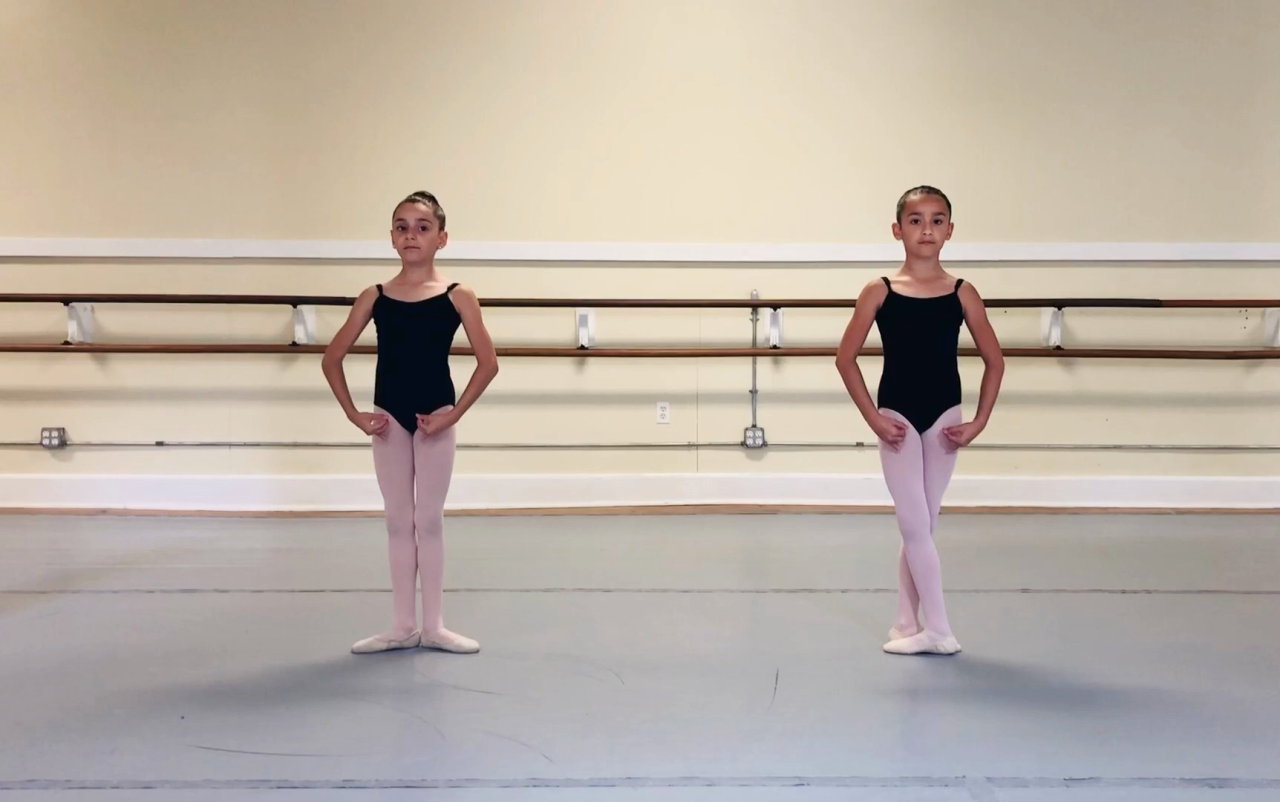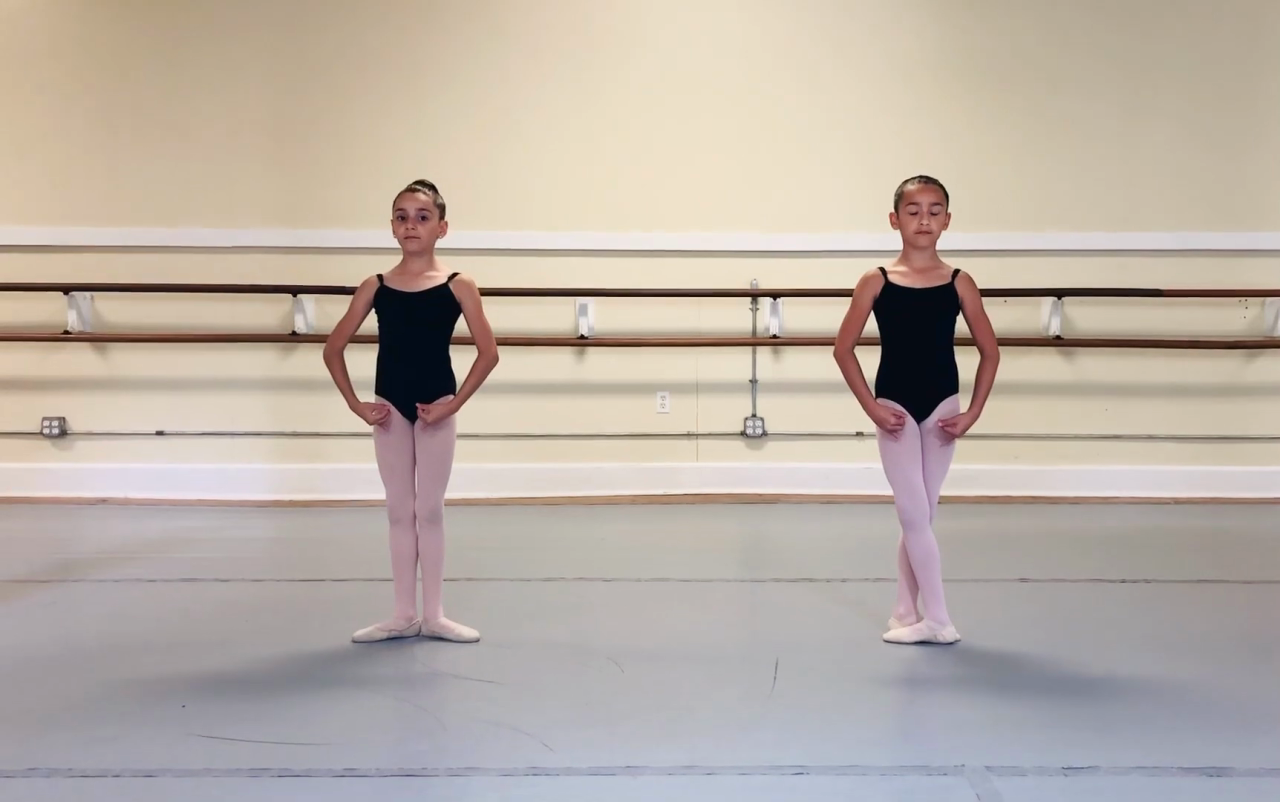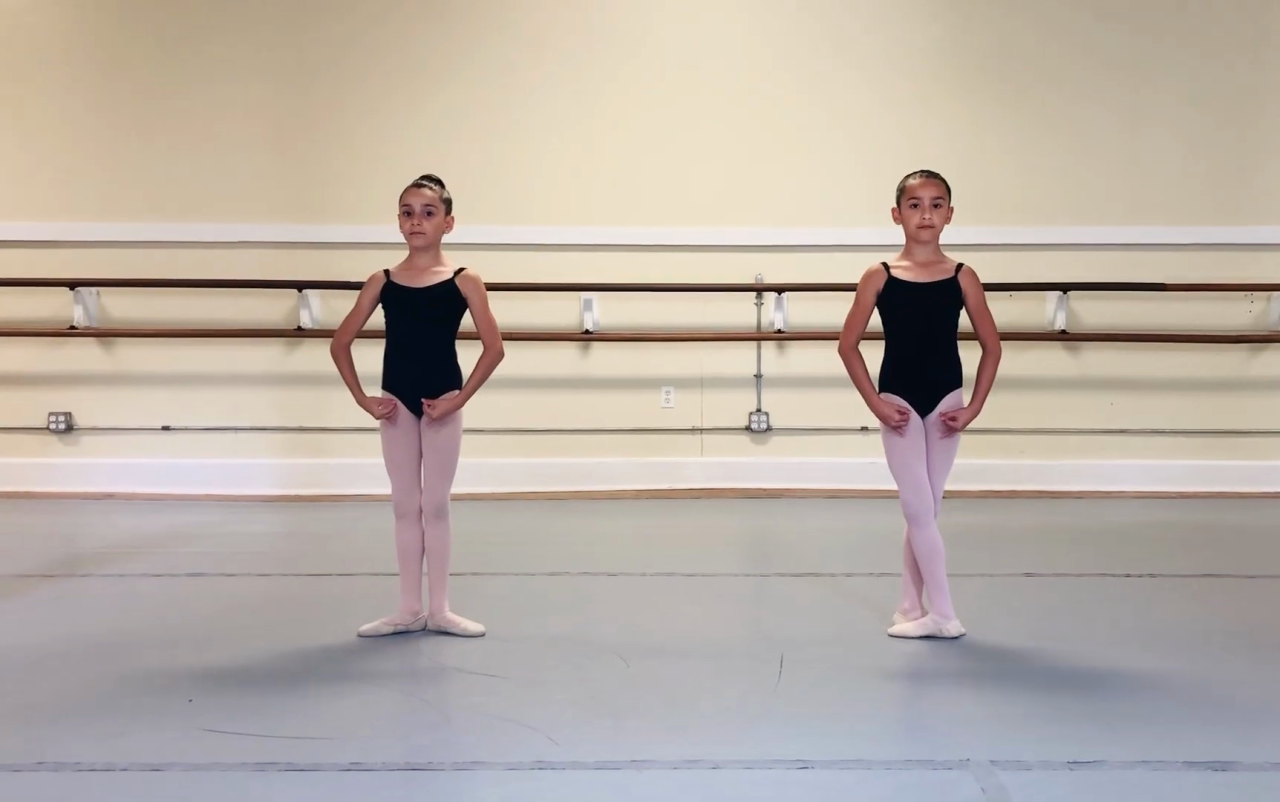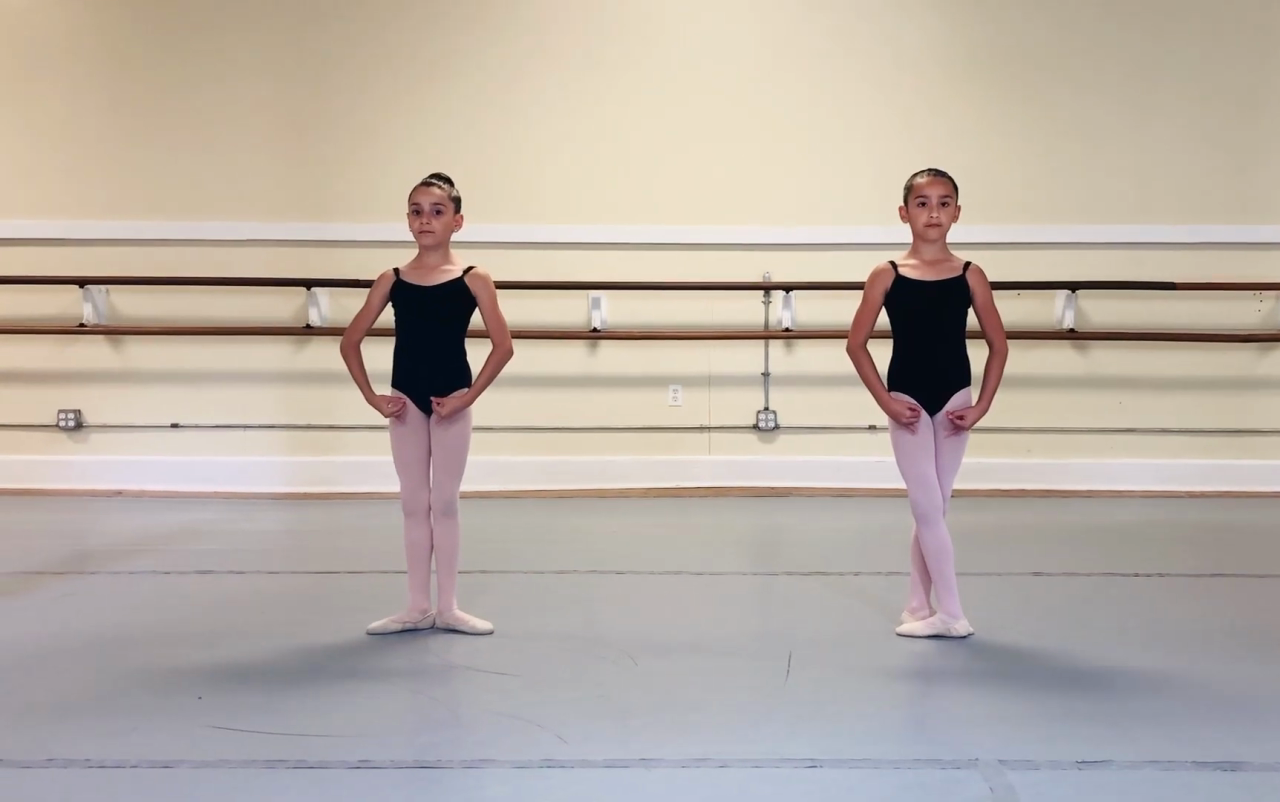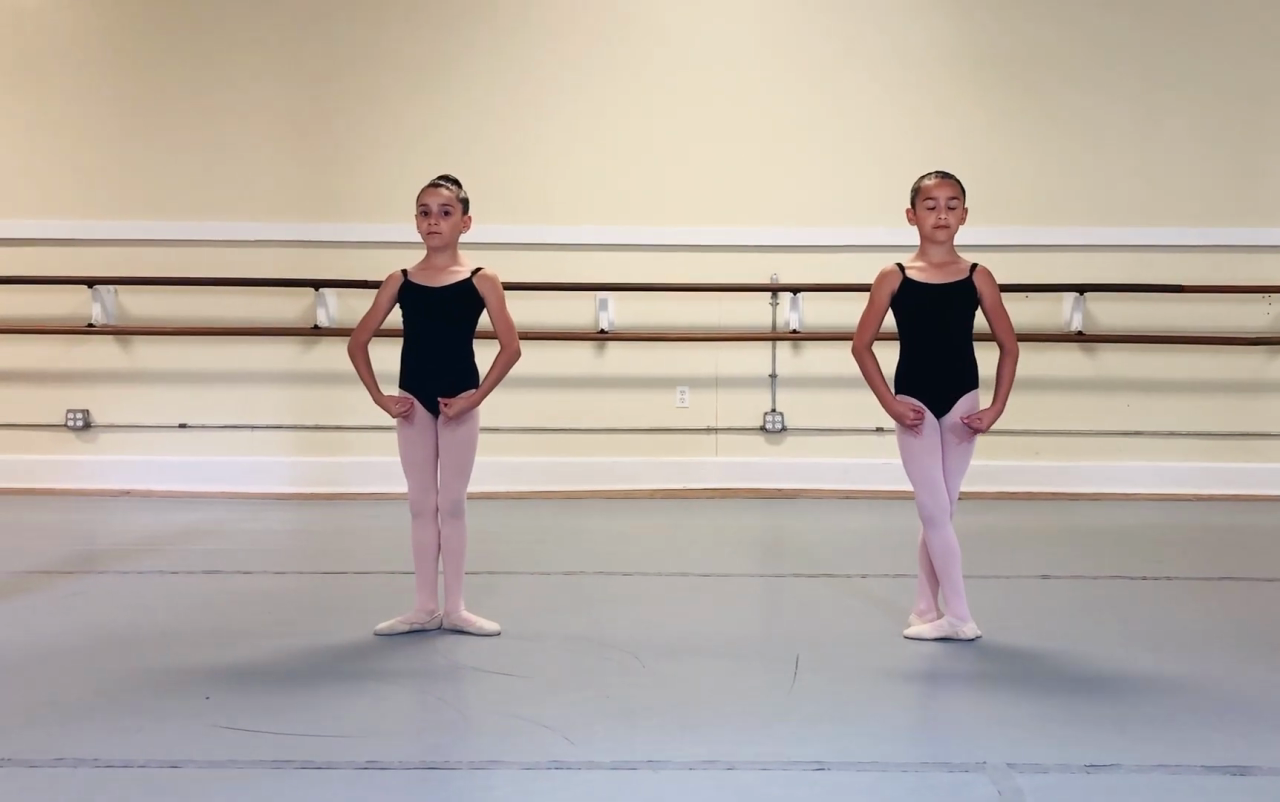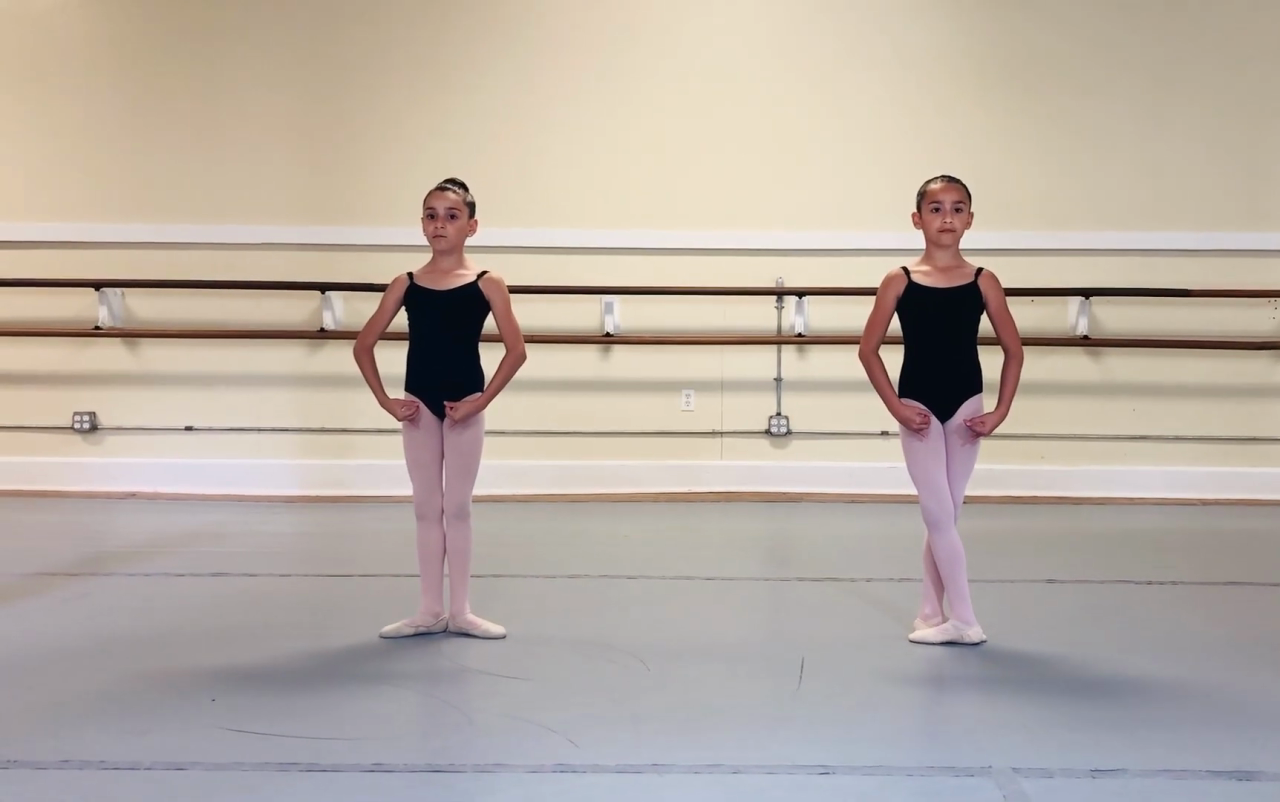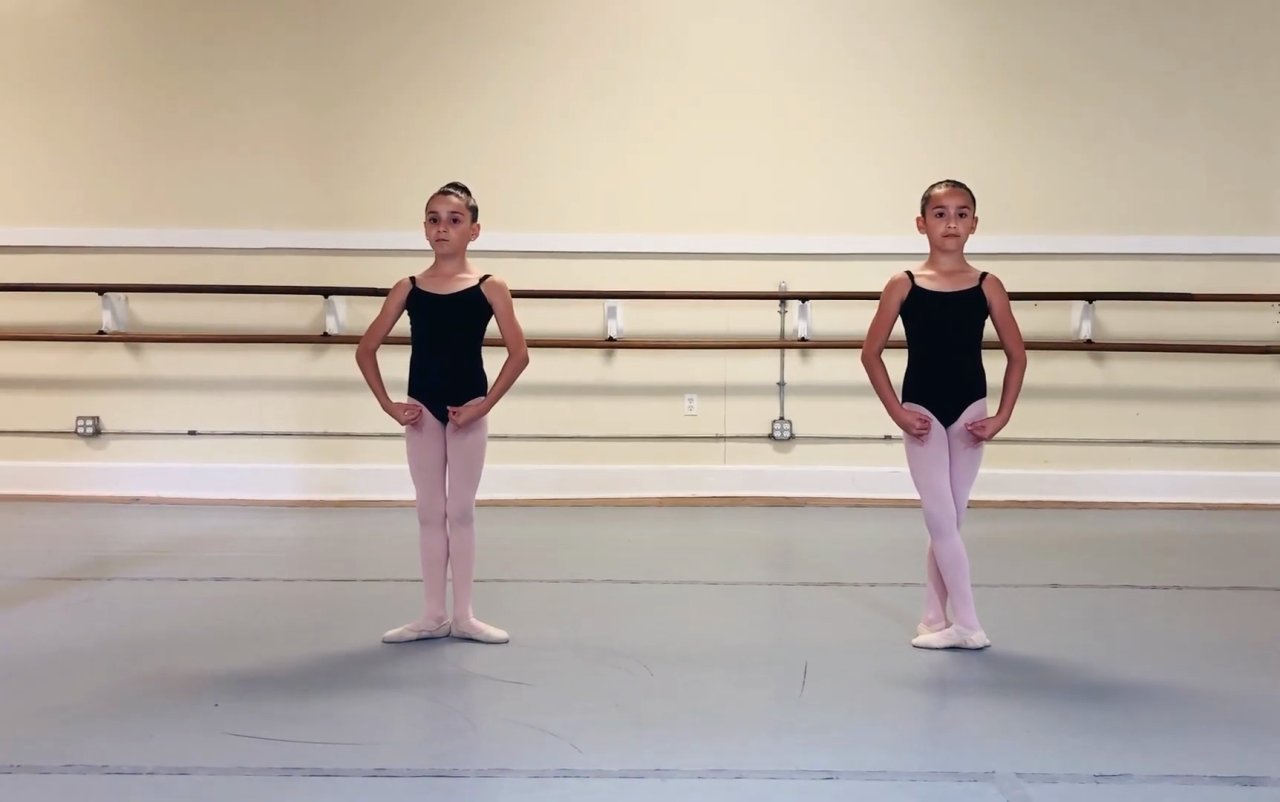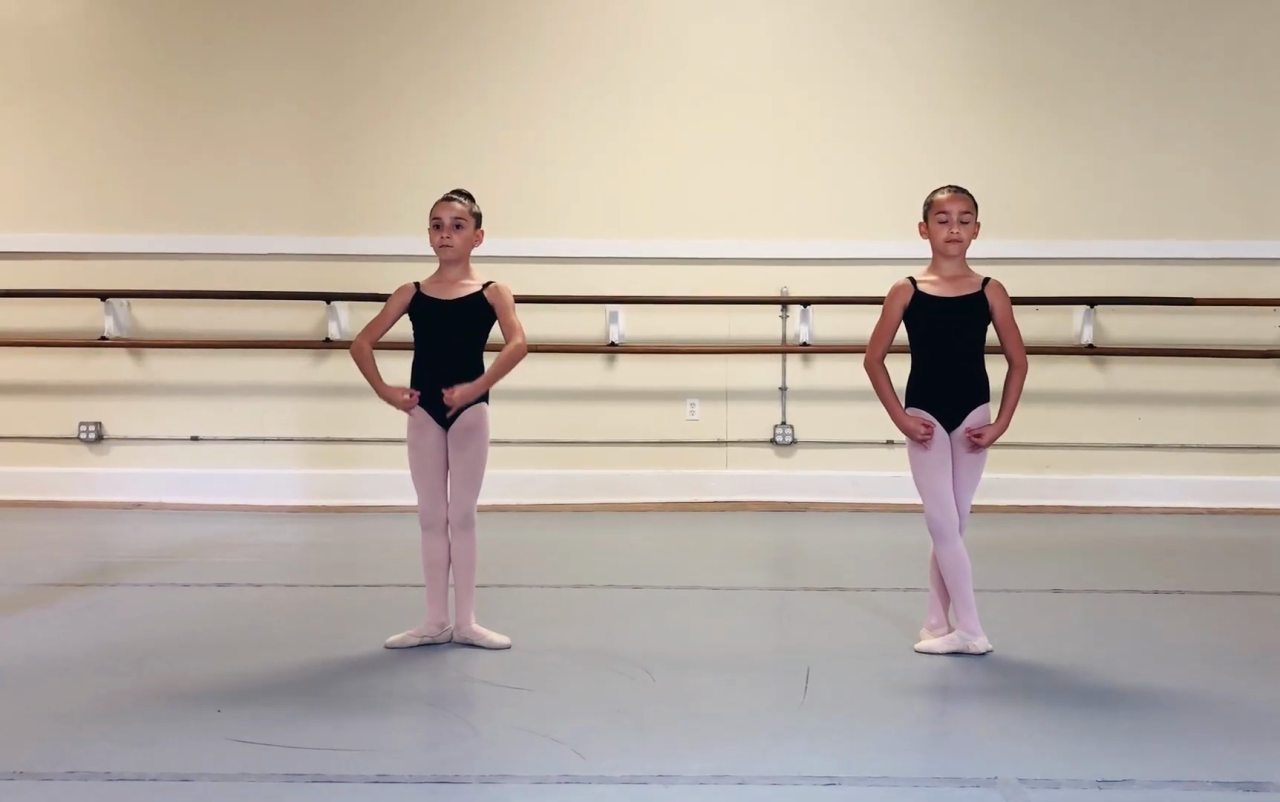
dt=0.3s
person 1, frame 1
left shoulder: (962, 293)
right shoulder: (879, 291)
left elbow: (994, 360)
right elbow: (846, 357)
left wrist: (980, 420)
right wrist: (872, 417)
left hip: (943, 416)
right hip: (897, 416)
left knee: (922, 526)
right knee: (914, 525)
left ankle: (907, 625)
right ankle: (937, 630)
person 1, frame 2
left shoulder: (959, 282)
right shoulder: (876, 281)
left elbow: (989, 351)
right elbow: (844, 348)
left wrist: (973, 412)
right wrist: (871, 407)
left hip: (941, 406)
right hip: (896, 407)
left knee: (920, 517)
right knee: (914, 515)
left ankle: (906, 614)
right ankle: (936, 618)
person 1, frame 3
left shoulder: (962, 277)
right shoulder: (879, 277)
left elbow: (991, 346)
right elbow: (848, 345)
left wrist: (975, 406)
right wrist: (875, 403)
left hip: (945, 401)
right hip: (899, 401)
left knee: (925, 511)
right knee: (918, 510)
left ankle: (911, 609)
right ankle: (942, 614)
person 1, frame 4
left shoulder: (970, 275)
right shoulder: (887, 275)
left elbow: (998, 345)
right elbow: (856, 343)
left wrist: (982, 405)
right wrist: (886, 402)
left hip: (954, 399)
right hip: (908, 400)
left knee: (935, 510)
right knee: (928, 509)
left ankle: (919, 607)
right ankle: (950, 613)
person 1, frame 5
left shoulder: (977, 277)
right shoulder: (894, 277)
left elbow: (1008, 345)
right elbow: (861, 344)
left wrist: (997, 407)
right wrist: (889, 403)
left hip: (962, 401)
right hip: (914, 403)
left knee: (941, 512)
right knee: (934, 512)
left ankle: (926, 610)
right ankle: (958, 616)
person 1, frame 6
left shoulder: (983, 281)
right shoulder: (899, 281)
left elbow: (1013, 349)
right elbow: (868, 348)
left wrist: (1001, 410)
right wrist: (895, 407)
left hip: (965, 405)
right hip: (919, 406)
left knee: (946, 516)
right knee: (937, 515)
left ankle: (931, 614)
right ankle: (963, 619)
person 1, frame 7
left shoulder: (987, 286)
right shoulder: (903, 285)
left elbow: (1016, 354)
right elbow: (871, 352)
left wrist: (1002, 415)
right wrist: (896, 412)
left hip: (969, 409)
right hip: (922, 410)
left knee: (950, 521)
right knee: (940, 520)
left ankle: (934, 619)
right ankle: (967, 624)
person 1, frame 8
left shoulder: (990, 291)
right shoulder: (905, 291)
left elbow: (1017, 360)
right elbow: (873, 358)
left wrist: (1001, 422)
right wrist: (900, 417)
left hip: (972, 414)
right hip: (925, 414)
left knee: (954, 525)
right knee: (943, 524)
left ankle: (937, 624)
right ankle: (970, 629)
person 2, frame 1
left shoulder: (457, 296)
right shoulder: (374, 297)
left elbow: (488, 362)
right elbow: (331, 359)
left wrist: (455, 413)
right wrist: (354, 414)
left hip: (435, 418)
right hip: (389, 419)
left knee: (429, 521)
right knee: (399, 522)
left ankle: (433, 625)
right ankle: (403, 625)
person 2, frame 2
left shoulder: (458, 285)
right shoulder: (376, 286)
left elbow: (488, 353)
right elbow: (333, 348)
left wrist: (455, 403)
right wrist: (356, 404)
left hip: (436, 409)
right hip: (390, 409)
left knee: (430, 511)
right knee: (399, 512)
left ankle: (433, 614)
right ankle: (404, 614)
person 2, frame 3
left shoulder: (464, 281)
right shoulder: (382, 282)
left elbow: (494, 348)
right elbow: (340, 343)
left wrist: (460, 398)
right wrist: (363, 399)
left hip: (442, 403)
right hip: (397, 403)
left knee: (436, 506)
right knee: (405, 506)
left ankle: (439, 609)
right ankle: (410, 608)
person 2, frame 4
left shoulder: (473, 279)
right shoulder: (391, 280)
left elbow: (503, 346)
right elbow: (349, 342)
left wrist: (469, 396)
right wrist: (372, 397)
left hip: (451, 402)
right hip: (406, 401)
left knee: (445, 503)
right knee: (414, 504)
left ankle: (447, 606)
right ankle: (418, 606)
person 2, frame 5
left shoulder: (481, 281)
right shoulder: (399, 282)
left elbow: (510, 347)
right elbow: (357, 343)
left wrist: (477, 396)
right wrist: (380, 397)
left hip: (459, 401)
right hip: (413, 401)
left knee: (452, 504)
right knee: (421, 505)
left ankle: (454, 608)
right ankle: (425, 607)
person 2, frame 6
left shoulder: (487, 284)
right shoulder: (405, 284)
left elbow: (516, 350)
right elbow: (363, 345)
left wrist: (483, 399)
right wrist: (385, 400)
left hip: (464, 405)
right hip: (418, 404)
left knee: (458, 507)
right knee: (426, 507)
left ankle: (460, 610)
right ankle: (430, 609)
person 2, frame 7
left shoulder: (489, 288)
right shoulder: (407, 289)
left elbow: (519, 353)
right elbow: (366, 349)
left wrist: (485, 404)
right wrist: (388, 404)
left hip: (468, 409)
right hip: (422, 408)
left knee: (461, 511)
right knee: (429, 512)
left ankle: (463, 615)
right ankle: (433, 614)
person 2, frame 8
left shoulder: (492, 292)
right shoulder: (411, 293)
left elbow: (518, 344)
right elbow: (361, 343)
left wrist: (479, 386)
right wrist: (383, 389)
left hip: (469, 411)
right hip: (423, 410)
left knee: (463, 516)
right knee: (431, 516)
left ankle: (465, 620)
right ankle: (435, 620)
